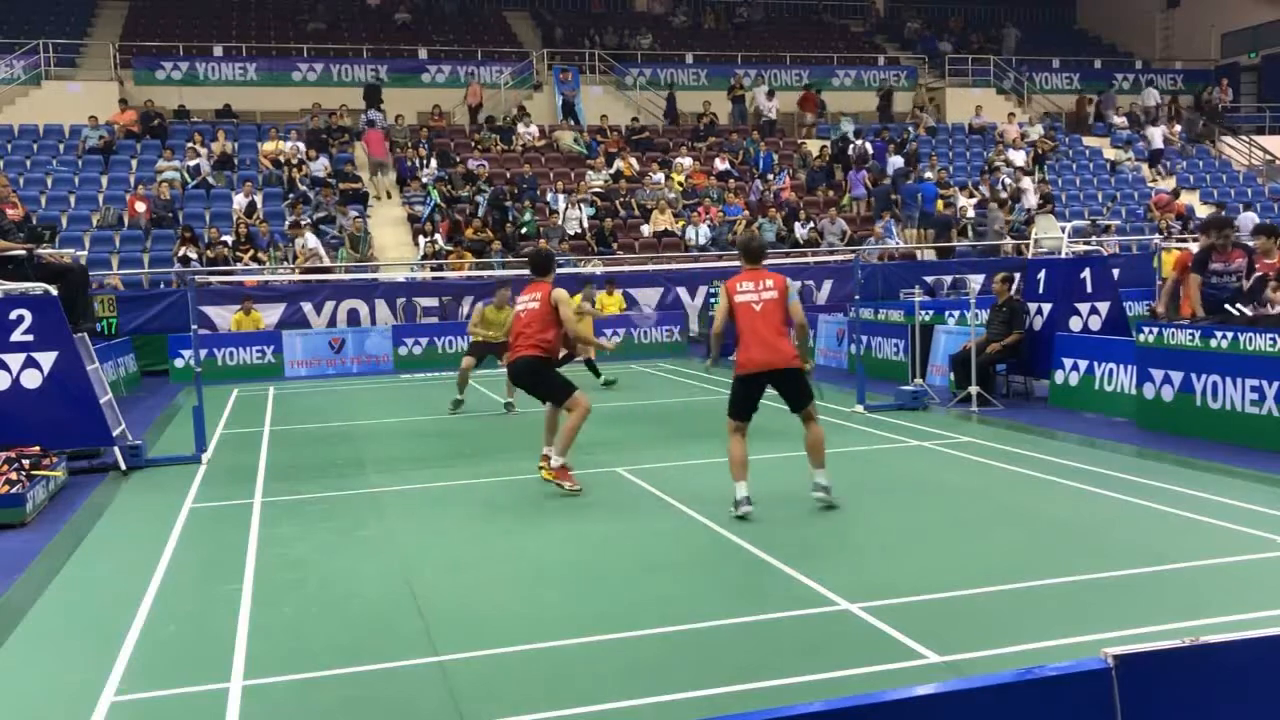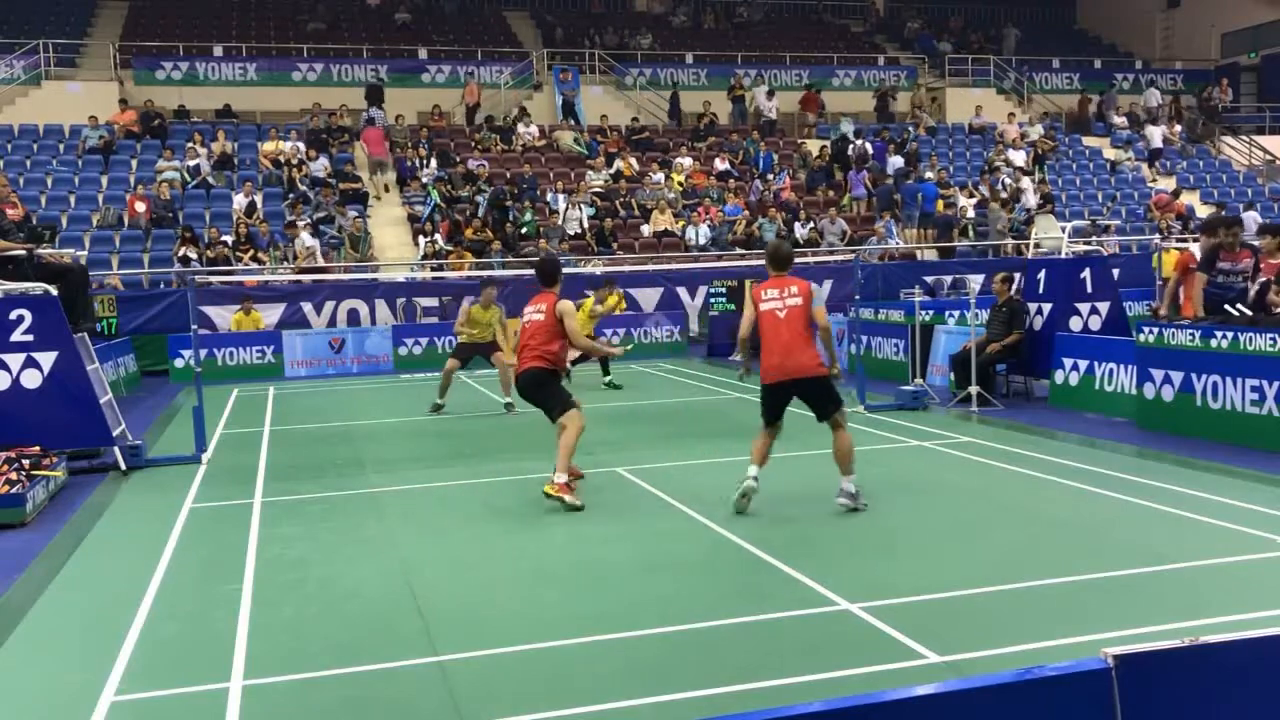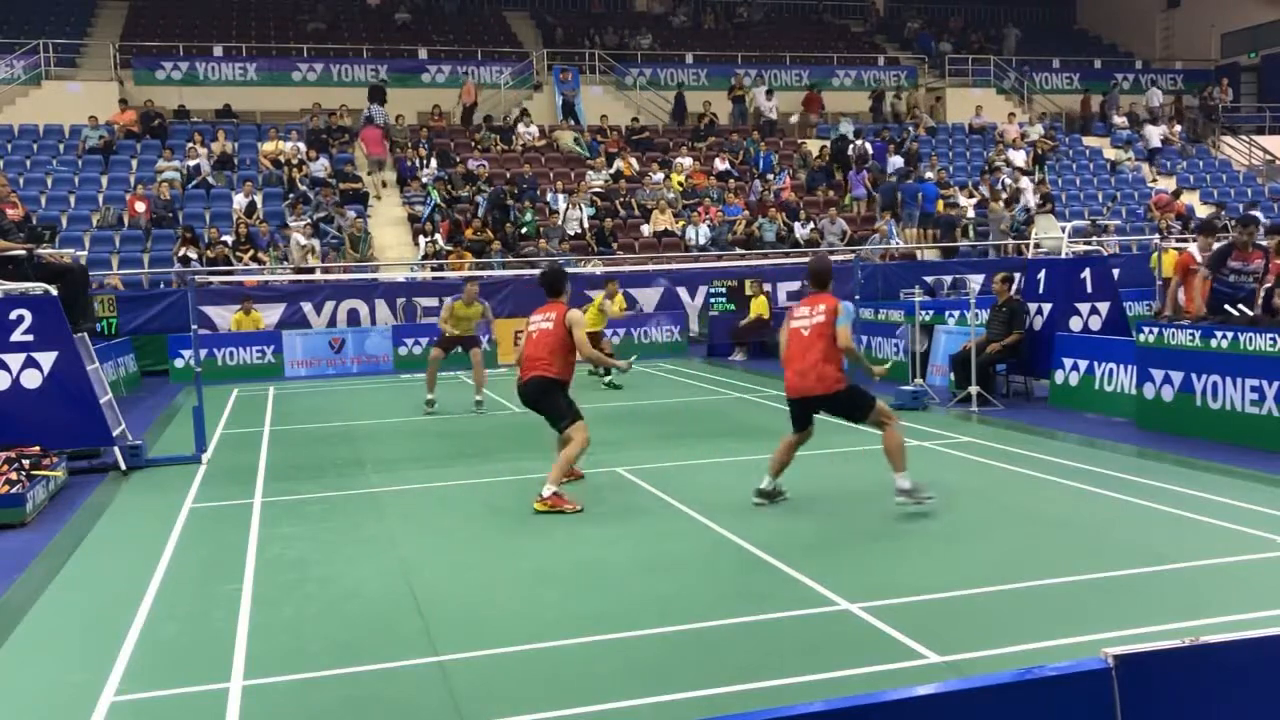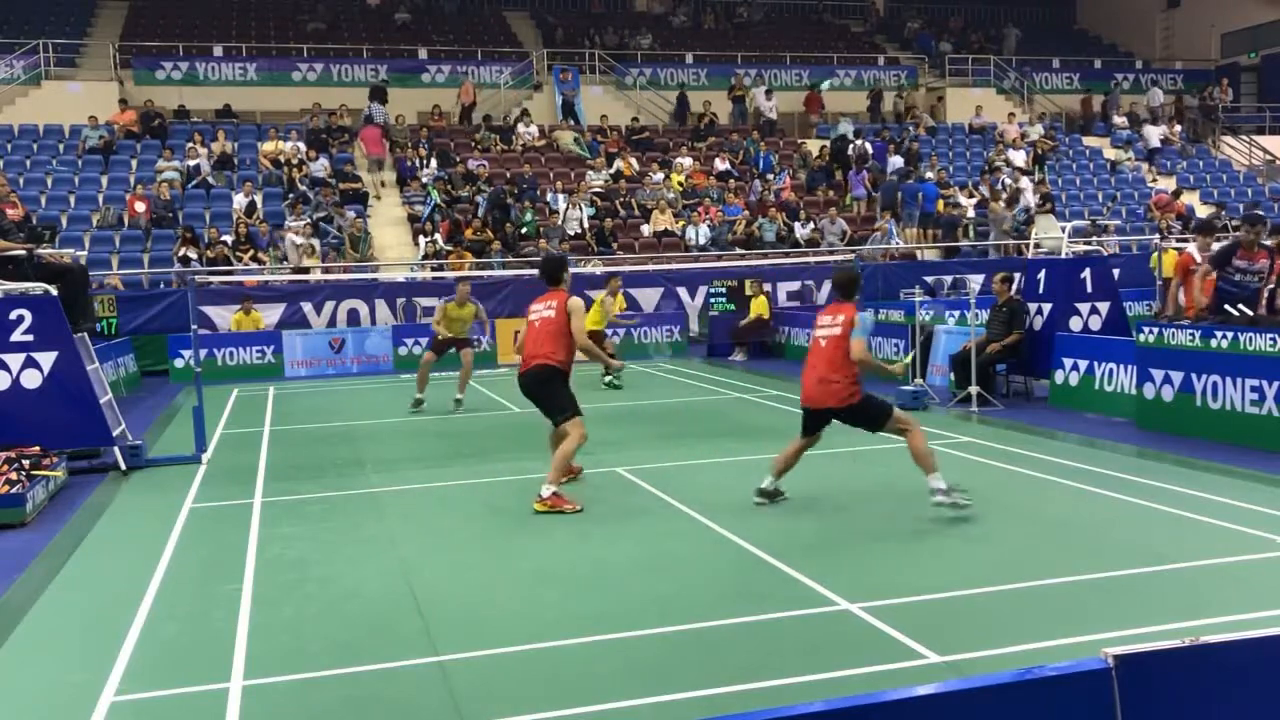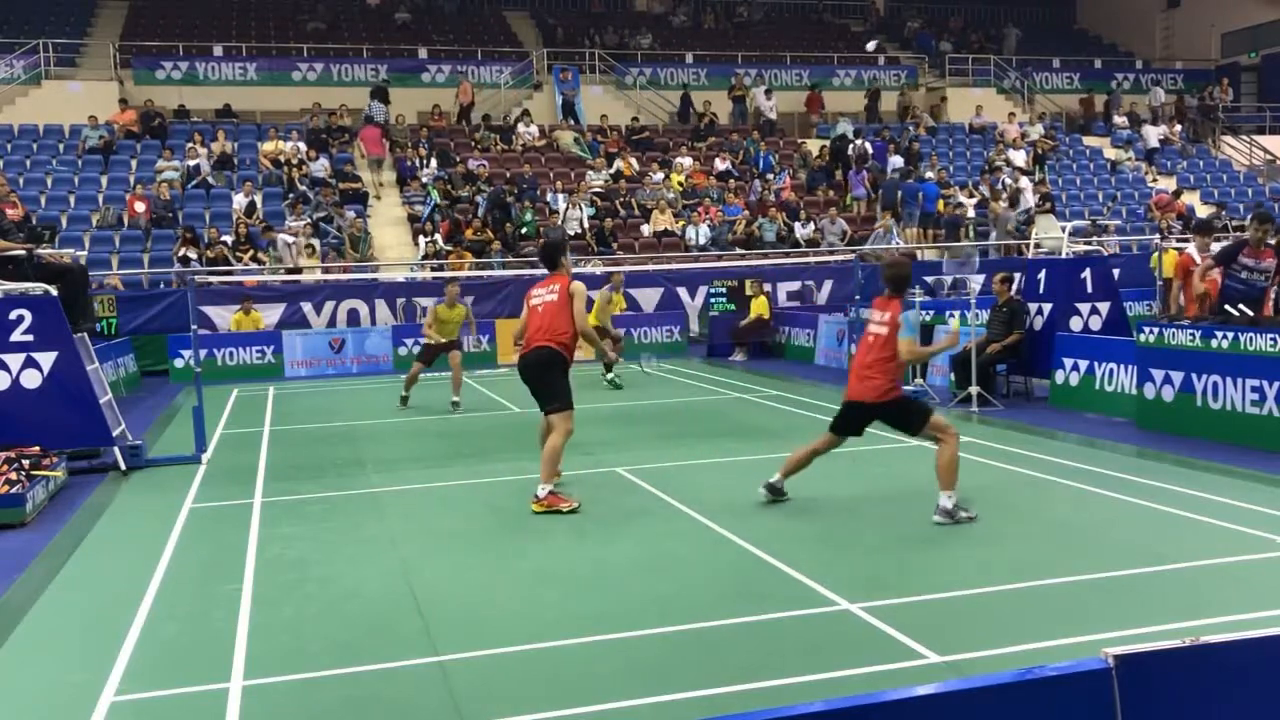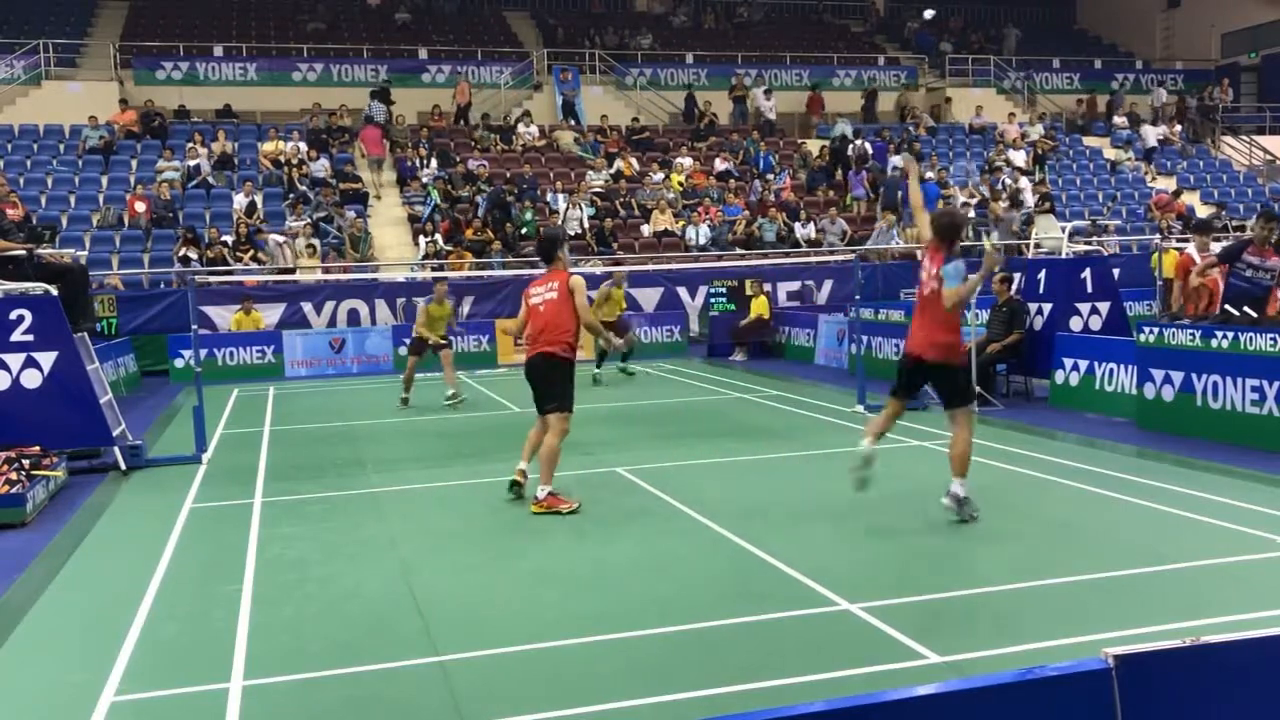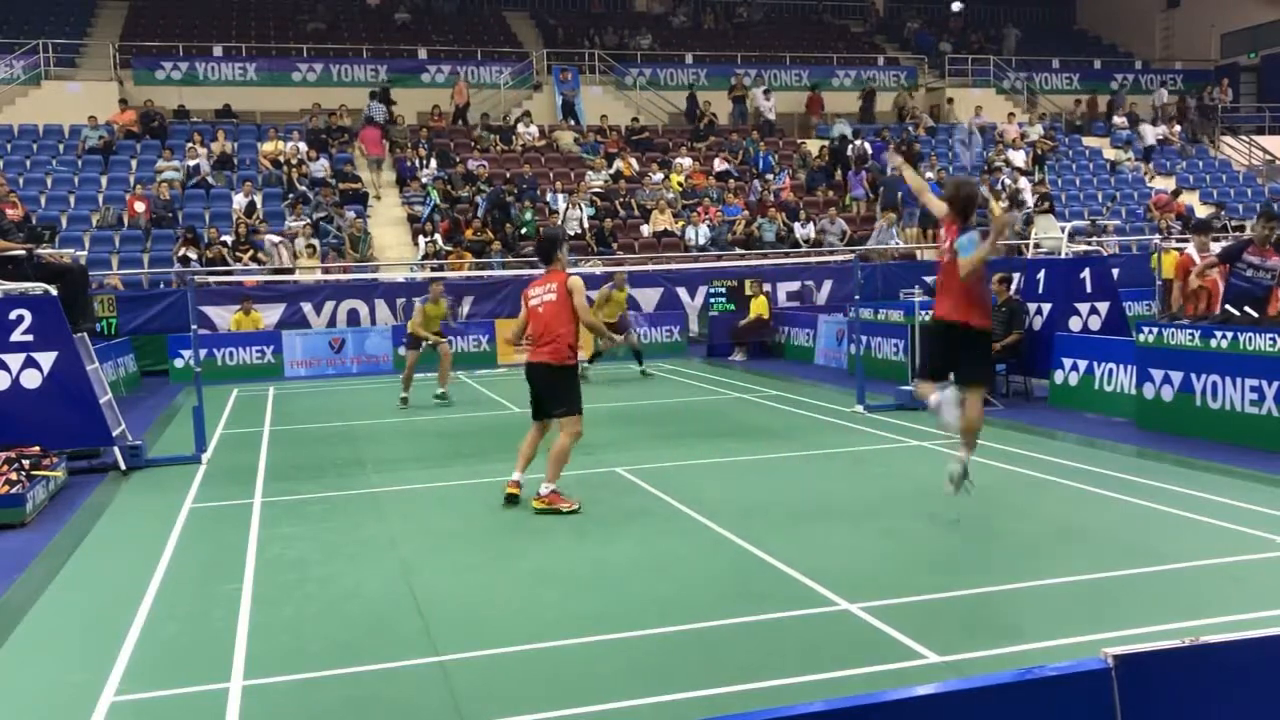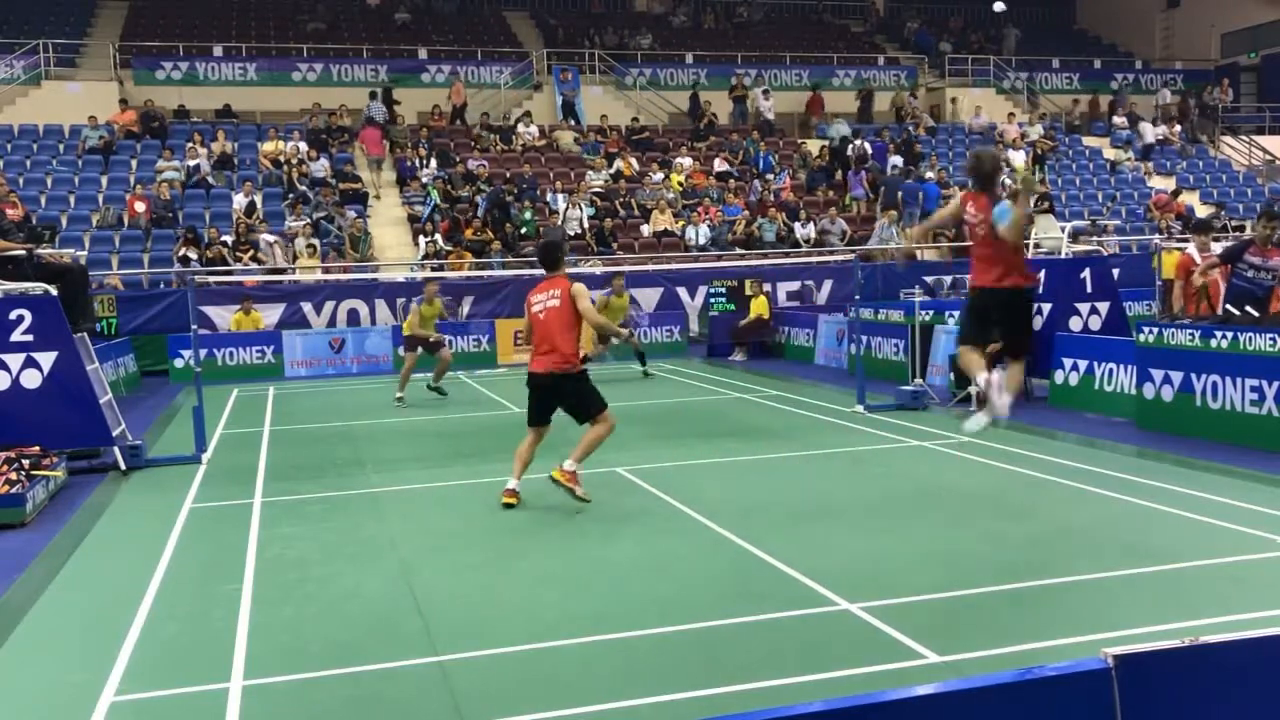
dt=0.1s
person 1, frame 1
left shoulder: (730, 287)
right shoulder: (782, 281)
left elbow: (717, 330)
right elbow: (800, 322)
left wrist: (713, 357)
right wrist: (805, 357)
left hip: (748, 366)
right hip: (784, 362)
left knee: (736, 431)
right knee: (810, 419)
left ankle: (741, 496)
right ankle: (820, 484)
person 1, frame 2
left shoulder: (755, 293)
right shoulder: (807, 288)
left elbow: (743, 336)
right elbow: (823, 326)
left wrist: (745, 366)
right wrist: (832, 363)
left hip: (773, 375)
right hip: (807, 372)
left knee: (770, 431)
right knee: (839, 425)
left ankle: (752, 478)
right ankle: (847, 489)
person 1, frame 3
left shoulder: (794, 311)
right shoulder: (840, 305)
left elbow: (784, 352)
right elbow: (844, 344)
right wrist: (871, 368)
left hip: (795, 388)
right hip: (828, 386)
left knee: (799, 434)
right knee: (888, 420)
left ankle: (767, 486)
right ankle: (904, 486)
person 1, frame 4
left shoulder: (822, 316)
right shoulder: (857, 316)
right elbow: (857, 355)
right wrist: (887, 368)
left hip: (811, 397)
right hip: (841, 396)
left knee: (806, 440)
right knee: (911, 428)
left ankle: (768, 486)
right ankle: (940, 489)
person 1, frame 5
left shoulder: (877, 304)
right shoulder: (907, 313)
right elbow: (907, 356)
right wrist: (944, 346)
left hip: (858, 392)
right hip: (885, 395)
left knee: (828, 442)
right knee: (948, 435)
left ankle: (775, 483)
right ankle: (946, 505)
person 1, frame 6
left shoulder: (930, 249)
right shoulder: (954, 263)
left elbow: (918, 209)
right elbow: (950, 302)
left wrist: (912, 175)
right wrist: (984, 275)
left hip: (915, 350)
right hip: (945, 352)
left knee: (894, 409)
right knee: (962, 421)
left ankle: (867, 448)
right ankle: (958, 493)
person 1, frame 7
left shoulder: (948, 220)
right shoulder: (969, 235)
left elbow: (923, 193)
right elbow: (965, 270)
left wrist: (901, 165)
right wrist: (994, 238)
left hip: (942, 322)
right hip: (970, 323)
left knee: (925, 385)
right knee: (974, 396)
left ankle: (941, 399)
right ankle: (963, 460)
person 1, frame 8
left shoulder: (967, 199)
right shoulder: (1000, 206)
left elbow: (933, 222)
right elbow: (1012, 238)
left wrist: (913, 236)
right wrist: (1025, 202)
left hip: (982, 288)
right hip: (1014, 288)
left knee: (968, 351)
right knee: (1016, 363)
left ankle: (988, 383)
right ankle: (998, 404)
person 2, frame 1
left shoulder: (522, 295)
right shoulder: (557, 294)
left elbow: (511, 331)
right elbow: (573, 332)
right wrist: (601, 344)
left hip: (515, 365)
right hip: (535, 362)
left knee: (557, 399)
right knee: (581, 406)
left ankle: (548, 456)
right ankle: (556, 465)
person 2, frame 2
left shoulder: (529, 306)
right shoulder: (562, 304)
left elbow: (517, 345)
right elbow: (579, 342)
right wrist: (611, 351)
left hip: (523, 376)
right hip: (540, 374)
left knee: (569, 407)
right knee: (575, 424)
left ankle: (563, 470)
right ankle: (559, 483)
person 2, frame 3
left shoulder: (534, 316)
right shoulder: (572, 315)
left elbow: (520, 356)
right elbow: (587, 354)
right wrist: (616, 364)
left hip: (526, 385)
right hip: (546, 383)
left knee: (571, 417)
right knee: (580, 437)
left ankle: (564, 469)
right ankle: (549, 495)
person 2, frame 4
left shoulder: (533, 306)
right shoulder: (573, 302)
left elbow: (520, 348)
right elbow: (581, 343)
right wrist: (609, 363)
left hip: (527, 375)
right hip: (548, 373)
left knee: (562, 421)
right knee: (577, 433)
left ankle: (562, 468)
right ankle: (548, 495)
person 2, frame 5
left shoulder: (533, 292)
right shoulder: (574, 286)
left elbow: (518, 334)
right elbow: (582, 327)
right wrist: (606, 352)
left hip: (527, 360)
right hip: (549, 359)
left knee: (553, 414)
right knee: (564, 426)
left ankle: (549, 469)
right ankle: (544, 495)
person 2, frame 6
left shoulder: (531, 289)
right shoulder: (573, 281)
left elbow: (516, 332)
right elbow: (586, 319)
left wrist: (519, 334)
right wrist: (610, 340)
left hip: (534, 361)
right hip: (557, 358)
left knee: (545, 420)
right knee: (558, 427)
left ankle: (521, 472)
right ankle: (544, 496)
person 2, frame 7
left shoulder: (530, 290)
right shoulder: (572, 281)
left elbow: (517, 335)
right elbow: (587, 320)
left wrist: (517, 338)
right wrist: (612, 337)
left hip: (534, 365)
right hip: (559, 363)
left knee: (539, 426)
right knee: (572, 429)
left ankle: (514, 483)
right ankle: (546, 493)
person 2, frame 8
left shoulder: (531, 296)
right shoulder: (574, 288)
right elbow: (594, 320)
right wrist: (620, 332)
left hip: (537, 373)
right hip: (566, 370)
left knee: (535, 433)
right knee: (604, 423)
left ankle: (511, 488)
right ankle: (568, 469)
